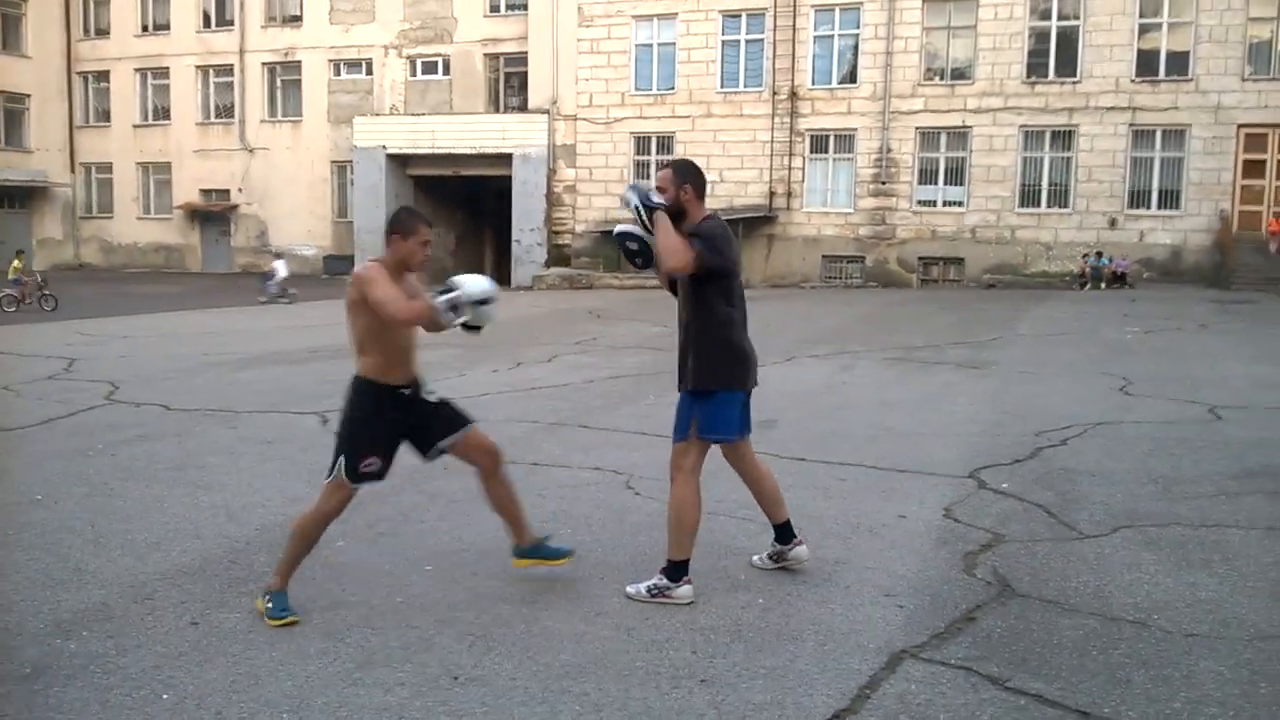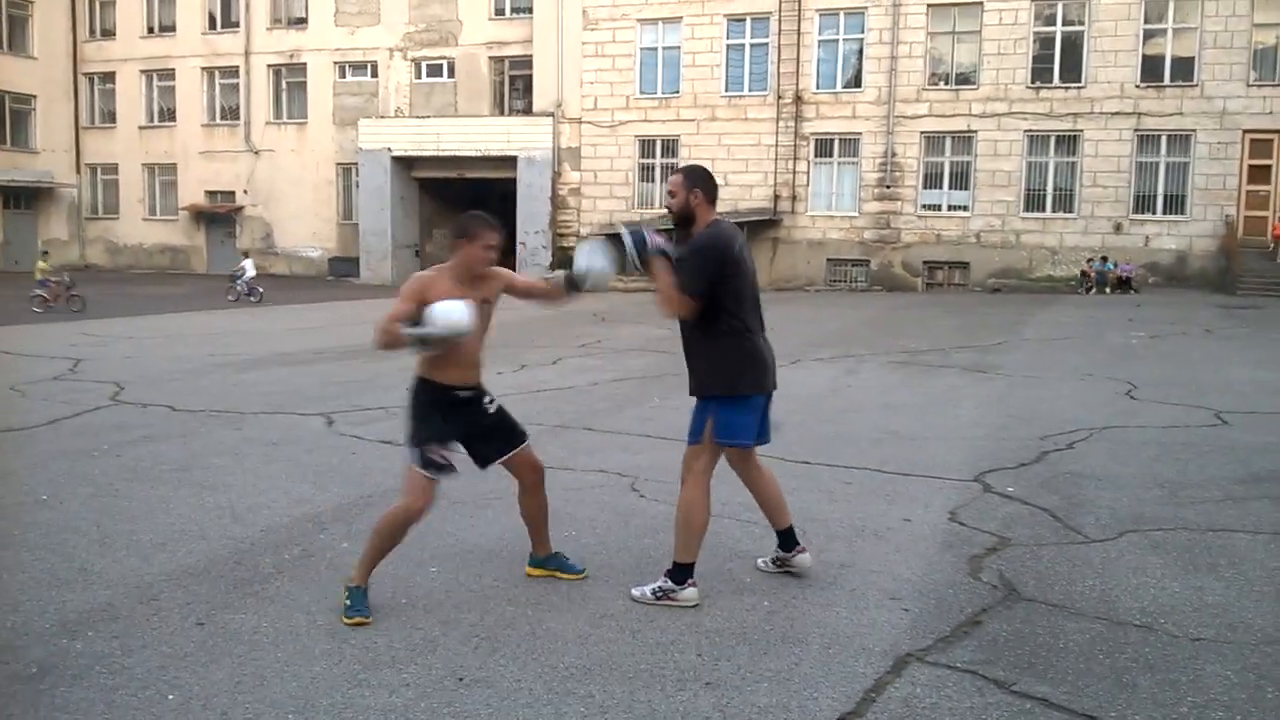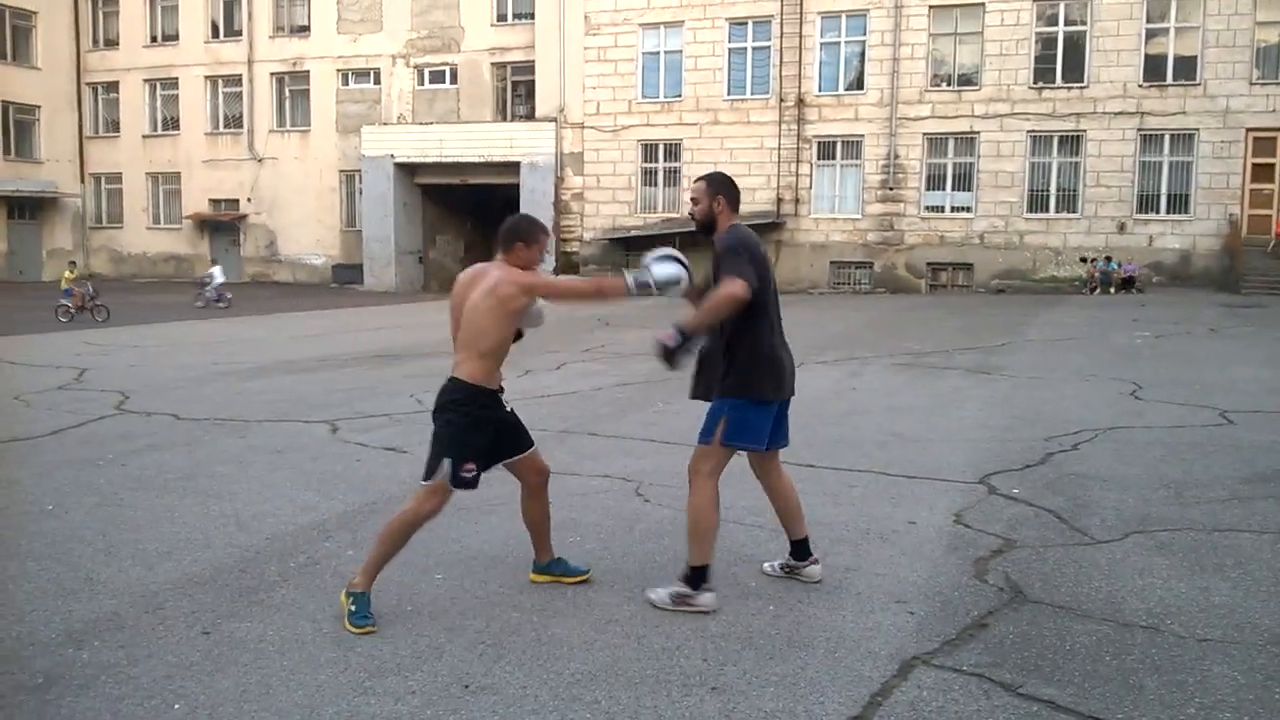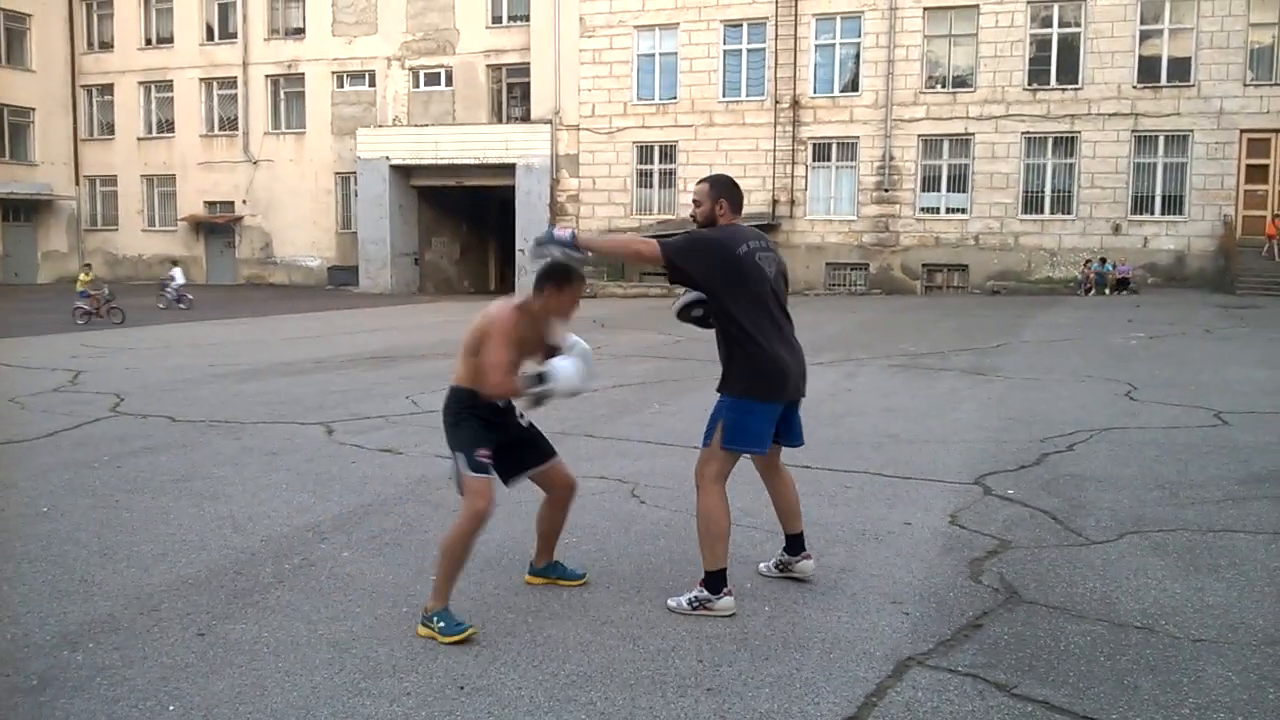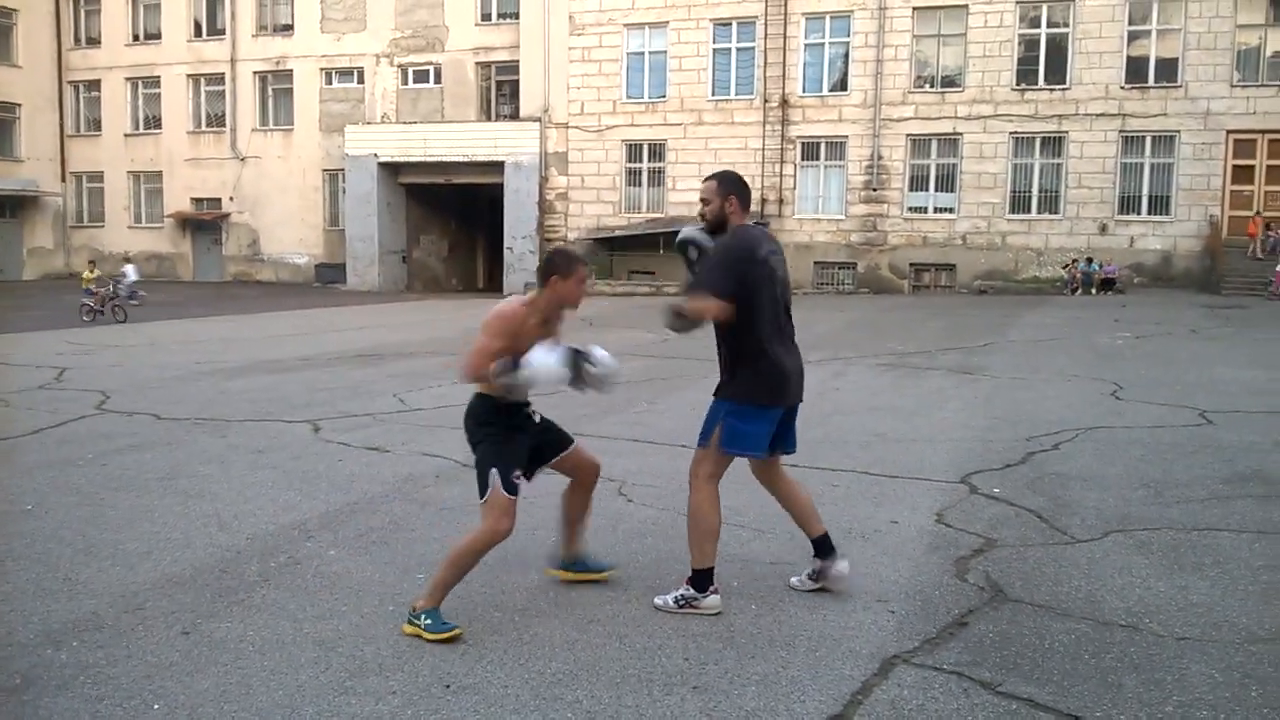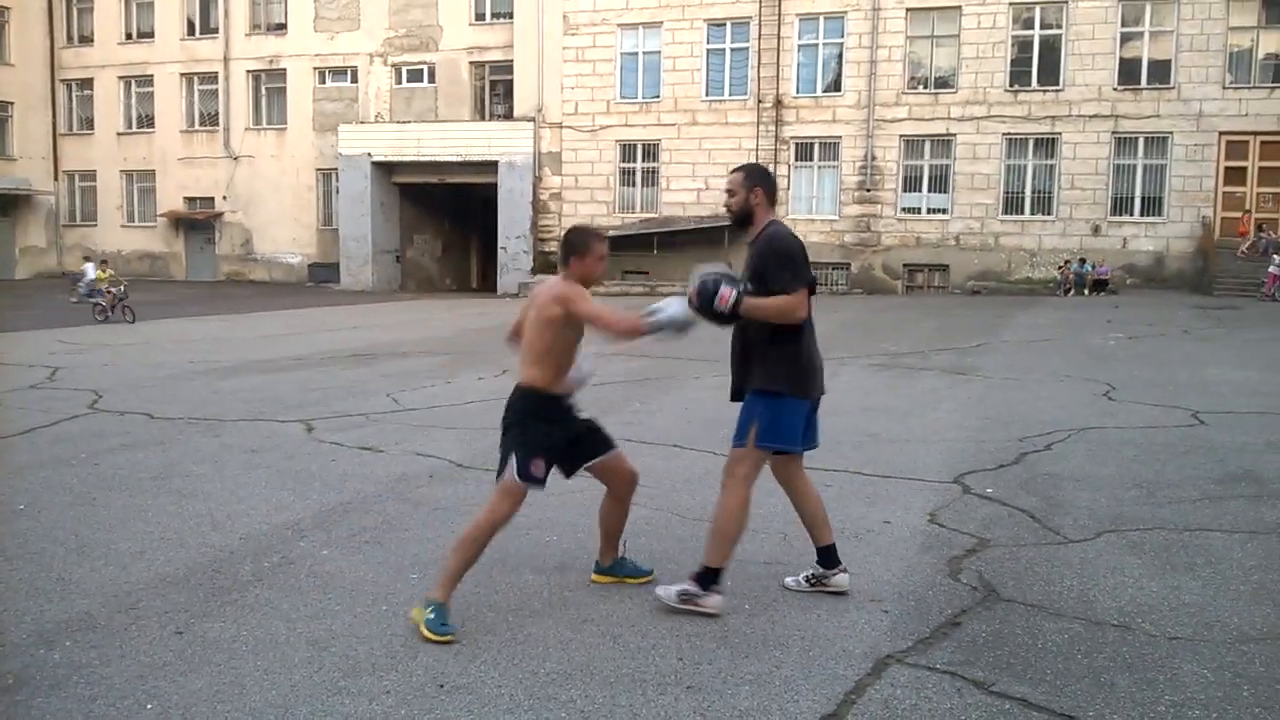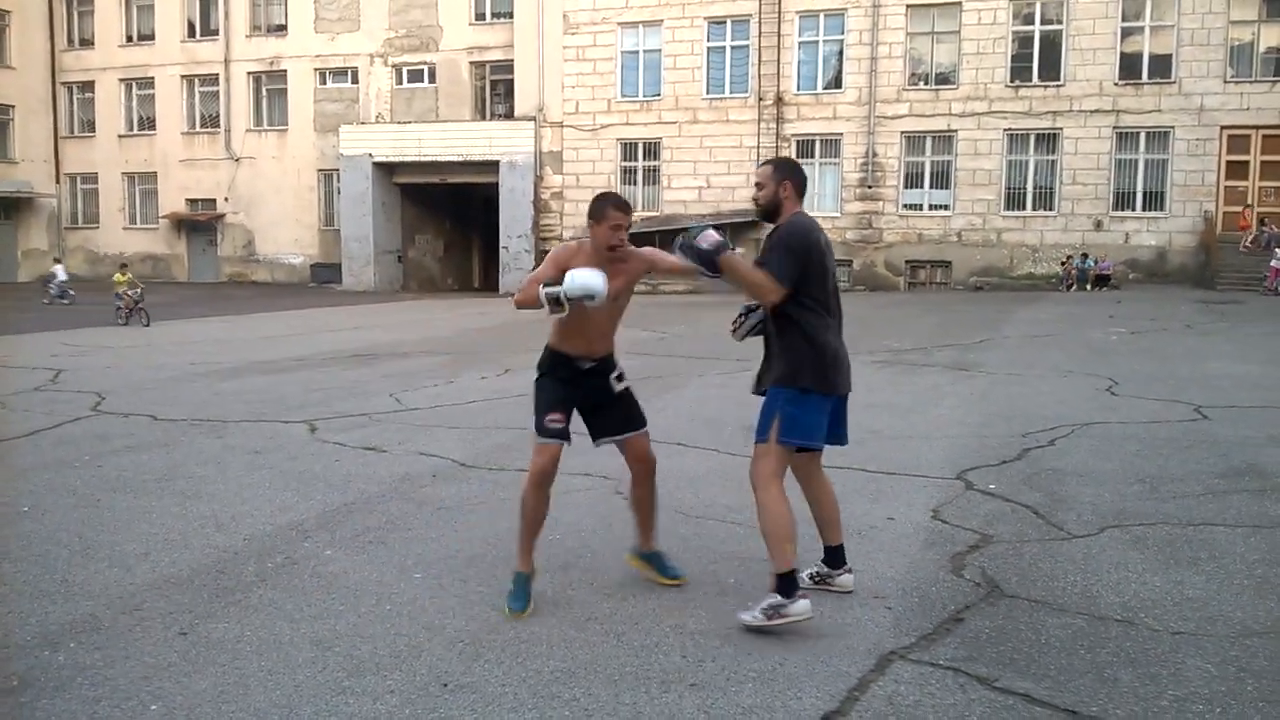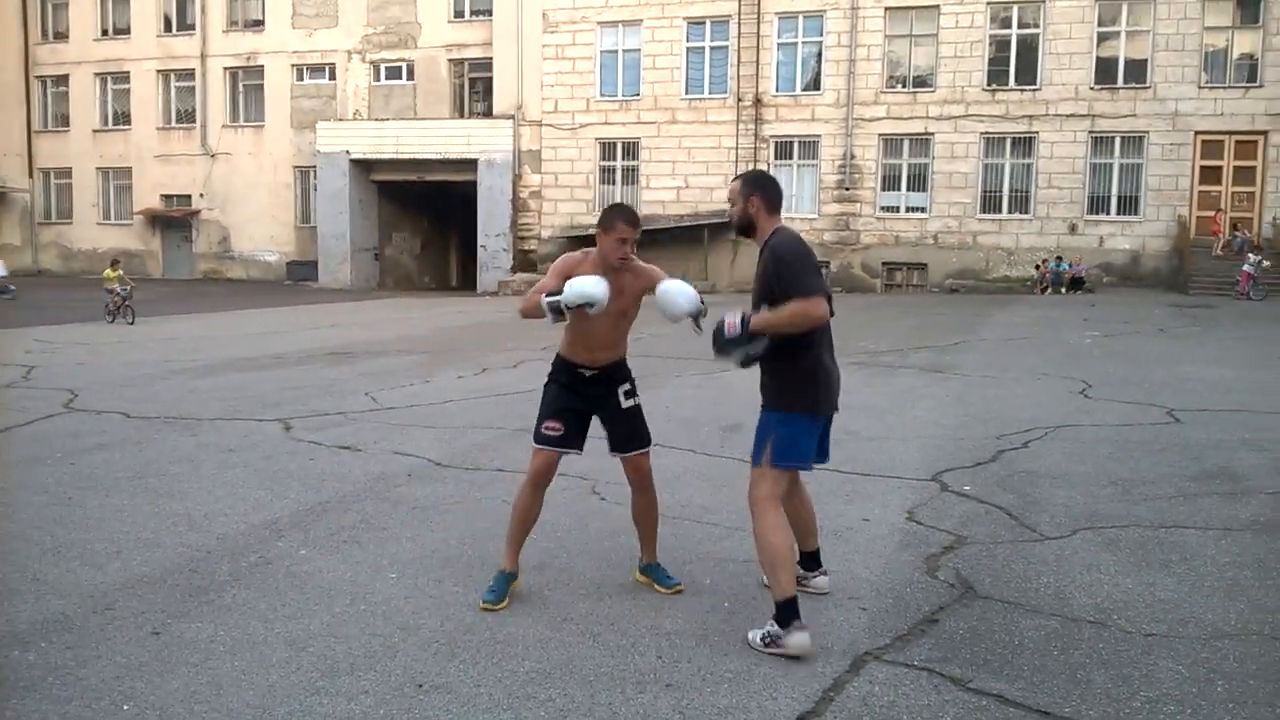
dt=0.2s
person 1, frame 1
left shoulder: (709, 236)
right shoulder: (703, 233)
left elbow: (677, 264)
right elbow: (677, 278)
left wrist: (659, 217)
right wrist: (653, 234)
left hip: (715, 369)
right hip: (728, 364)
left knee: (684, 466)
right knee: (739, 452)
left ankle: (674, 578)
right ankle: (788, 542)
person 1, frame 2
left shoulder: (710, 242)
right shoulder: (716, 238)
left elbow: (676, 303)
right elbow: (699, 292)
left wrist: (656, 259)
right wrist: (664, 258)
left hip: (731, 373)
right hip: (747, 367)
left knee: (695, 470)
right knee: (742, 459)
left ankle: (679, 580)
right ankle: (791, 548)
person 1, frame 3
left shoulder: (732, 244)
right shoulder: (739, 240)
left elbow: (734, 292)
left wrist: (683, 330)
right wrist: (689, 288)
left hip: (750, 379)
right hip: (771, 371)
left knee: (702, 470)
right knee: (765, 463)
left ankle: (695, 584)
right ankle: (801, 557)
person 1, frame 4
left shoulder: (710, 244)
right shoulder: (763, 245)
left elbow: (646, 248)
left wrist: (575, 239)
left hip: (753, 379)
right hip: (786, 370)
left knee: (708, 476)
right knee: (768, 461)
left ankle: (714, 590)
right ankle: (797, 554)
person 1, frame 5
left shoulder: (731, 248)
right shoulder: (759, 243)
left elbow: (710, 310)
left wrist: (679, 309)
right wrist: (700, 281)
left hip: (752, 382)
right hip: (779, 376)
left knee: (703, 475)
right knee: (768, 469)
left ankle: (701, 588)
right ankle: (828, 558)
person 1, frame 6
left shoulder: (777, 242)
right shoulder: (768, 242)
left elbow: (796, 307)
right elbow: (760, 306)
left wrist: (733, 301)
right wrist: (720, 296)
left hip: (779, 377)
right hip: (792, 374)
left knee: (737, 475)
right knee: (788, 469)
left ankle: (705, 583)
right ankle: (830, 568)
person 1, frame 7
left shoulder: (791, 233)
right shoulder: (805, 232)
left elbow: (768, 291)
left wrist: (720, 252)
right wrist: (759, 318)
left hip: (802, 372)
right hip: (820, 369)
left knee: (766, 473)
right knee: (806, 466)
left ankle: (786, 593)
right ankle: (835, 566)
person 1, frame 8
left shoulder: (782, 250)
right shoulder: (783, 245)
left elbow: (813, 313)
left wrist: (746, 323)
right wrist: (761, 337)
left hip: (794, 391)
right hip: (809, 384)
left knee: (765, 497)
right knee: (786, 481)
left ankle: (787, 624)
right ankle: (809, 569)
person 2, frame 1
left shoulder: (411, 279)
right shoulder: (368, 276)
left elbow: (434, 321)
right elbow: (408, 314)
left wrist: (453, 311)
right wrist: (453, 305)
left hip: (413, 393)
right hip: (371, 399)
left knee: (487, 454)
right knee: (334, 501)
left ankle: (526, 543)
right ankle: (276, 586)
person 2, frame 2
left shoulder: (494, 277)
right shoulder: (424, 283)
left elbow: (546, 291)
right elbow: (383, 337)
left wrist: (574, 280)
left hip: (474, 396)
right hip: (436, 400)
left knee: (531, 470)
right knee: (417, 501)
left ankle: (542, 555)
right ankle: (357, 583)
person 2, frame 3
left shoulder: (470, 275)
right shoulder: (519, 281)
right elbow: (589, 288)
right wrist: (642, 281)
left hip: (488, 400)
right hip: (465, 405)
left knee: (537, 475)
right knee: (428, 503)
left ankle: (546, 562)
right ankle: (359, 588)
person 2, frame 4
left shoulder: (539, 318)
right shoulder: (504, 319)
left elbow: (546, 348)
right elbow: (501, 386)
left wrist: (567, 353)
right wrist: (547, 382)
left hip: (504, 414)
right hip: (468, 413)
left knee: (564, 484)
right knee: (478, 507)
left ankle: (542, 564)
right ankle: (435, 609)
person 2, frame 5
left shoulder: (553, 313)
right shoulder: (509, 314)
right elbow: (472, 371)
left hip: (521, 412)
right hip: (493, 419)
left knee: (587, 469)
right knee: (498, 526)
left ankle: (570, 559)
right ankle: (424, 607)
person 2, frame 6
left shoulder: (556, 290)
right shoulder: (568, 294)
left elbow: (518, 334)
right elbow: (619, 326)
right wrist: (666, 317)
left hip: (562, 408)
right hip: (530, 411)
left knee: (625, 477)
right knee: (500, 510)
left ankle: (608, 562)
right ankle: (436, 602)
person 2, frame 7
left shoulder: (639, 257)
right shoulder: (568, 254)
left elbow: (684, 268)
right elbow: (522, 297)
right wrist: (561, 295)
left hip: (604, 369)
right hip: (559, 369)
left knee: (642, 458)
right knee: (543, 468)
left ankle: (646, 549)
right ankle: (524, 571)
person 2, frame 8
left shoulder: (643, 274)
right shoulder: (571, 264)
left elbow: (686, 303)
right elbow: (526, 308)
left wrist: (693, 307)
right wrist: (560, 304)
left hip: (613, 378)
right hip: (567, 376)
left knee: (640, 474)
right knee: (538, 473)
left ankle: (649, 562)
right ankle: (507, 569)
